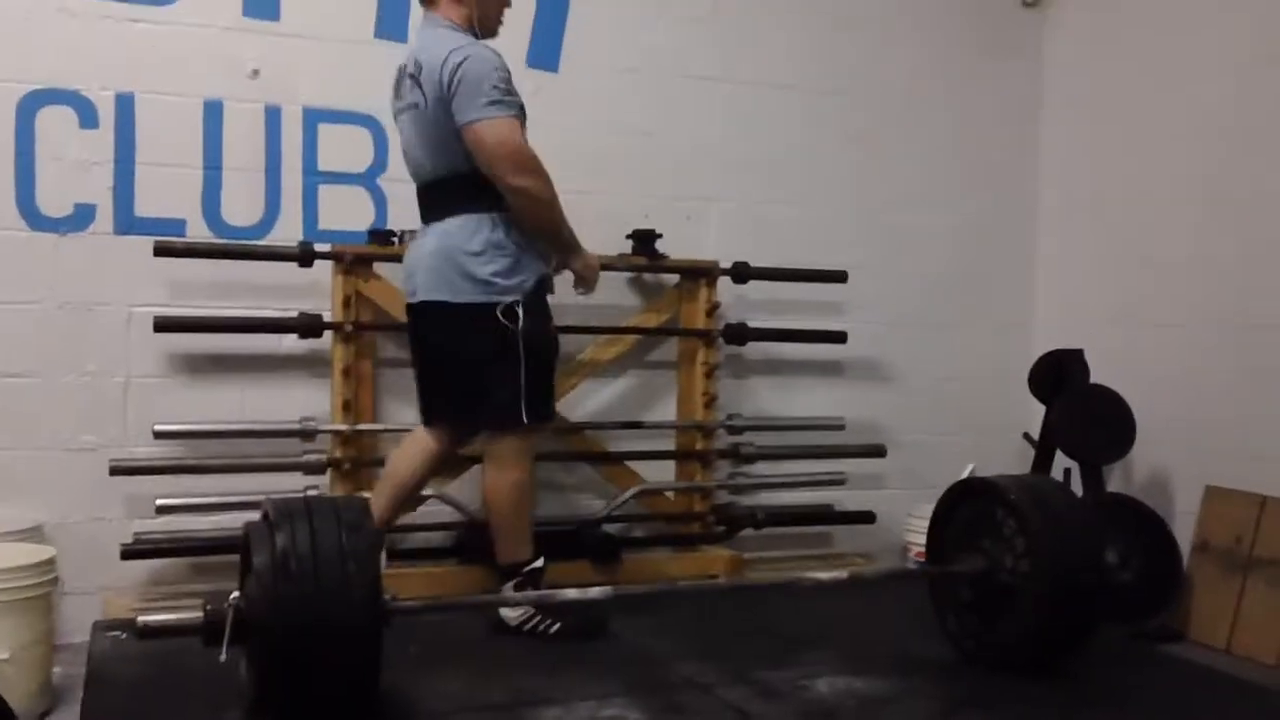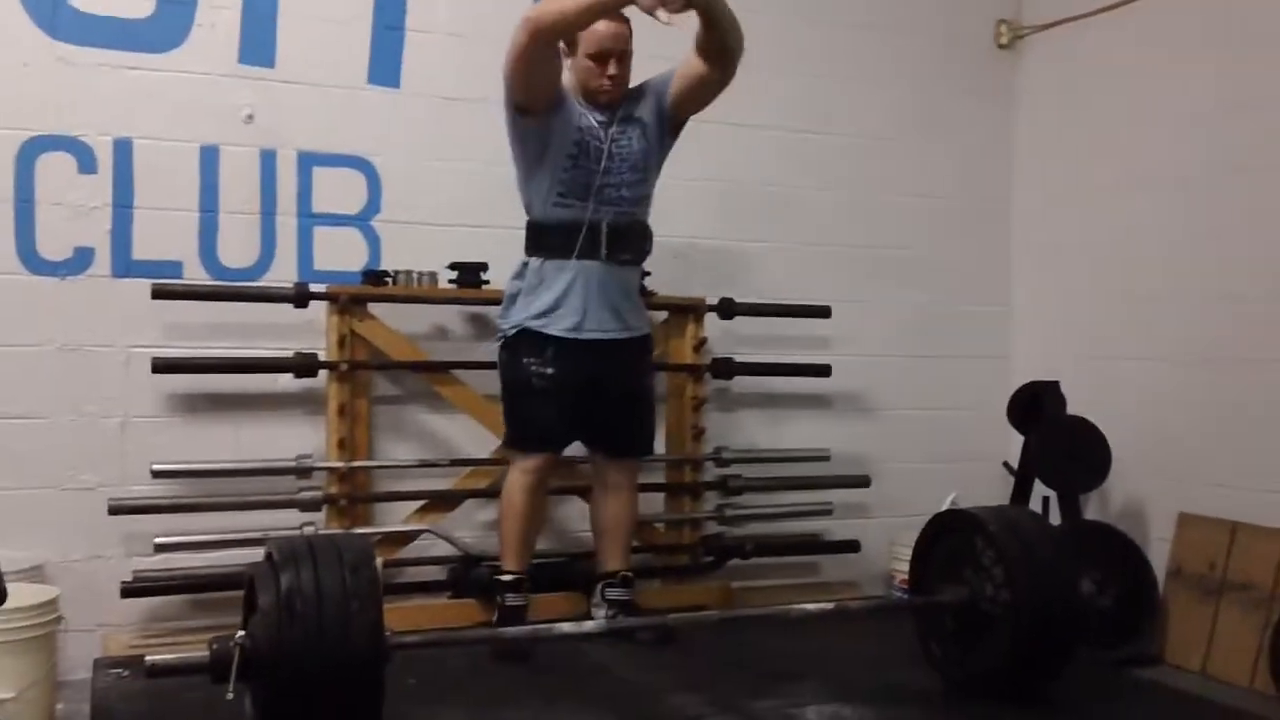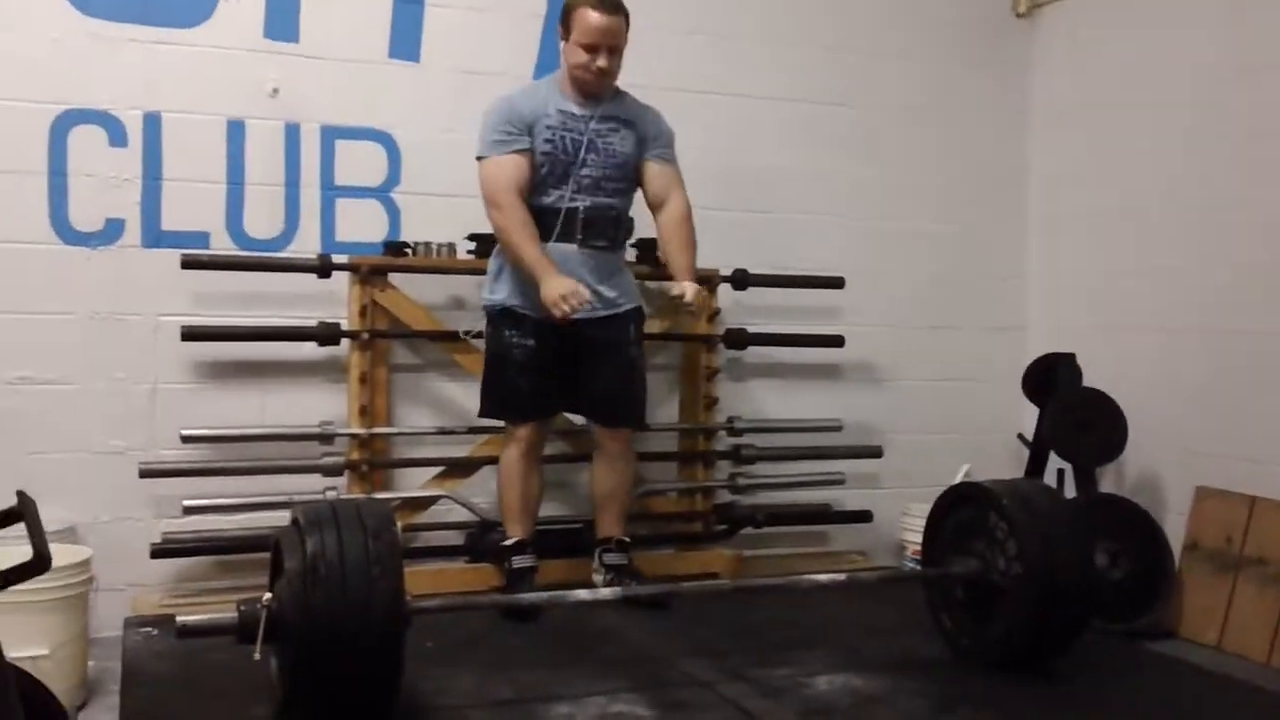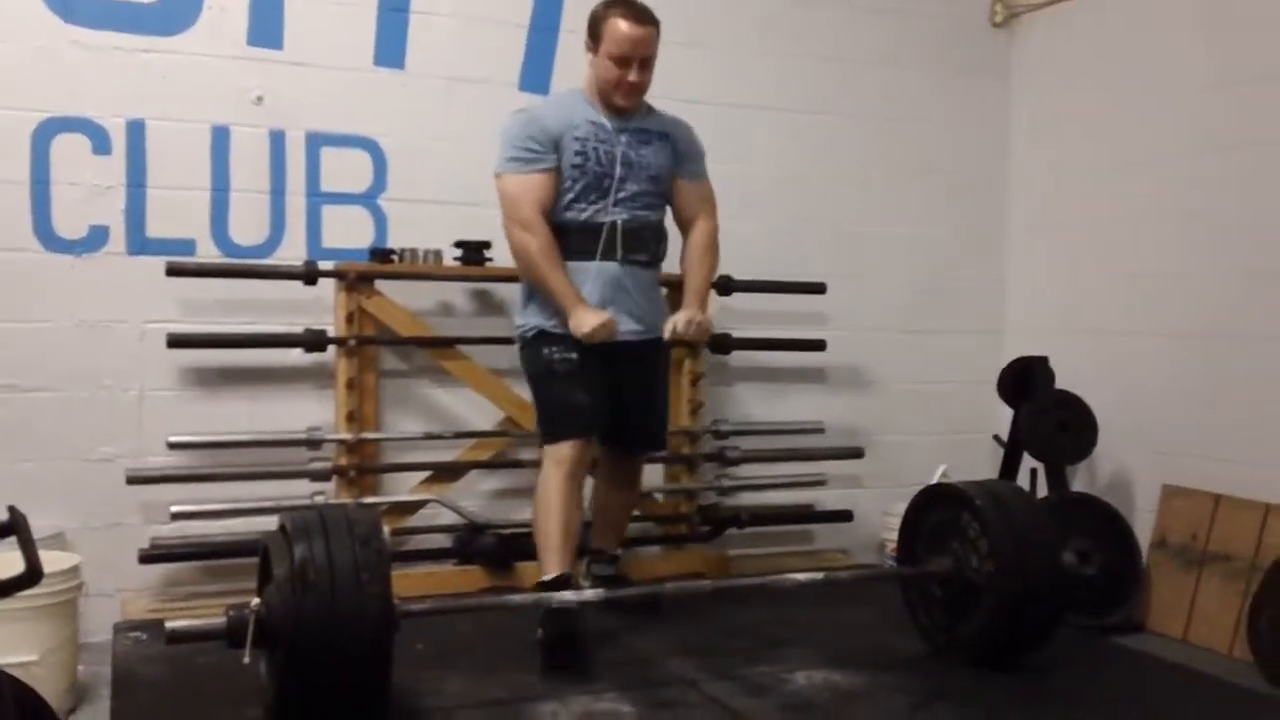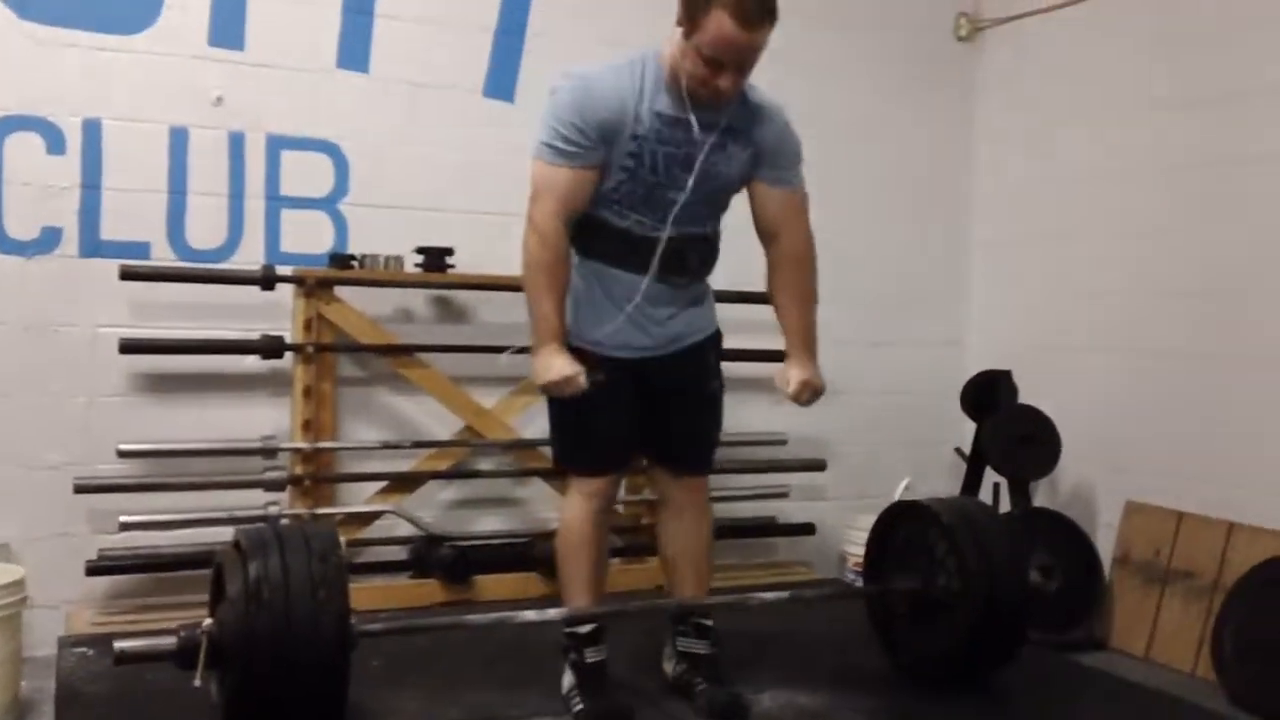
dt=1s
person 1, frame 1
left shoulder: (421, 61)
right shoulder: (470, 60)
right elbow: (515, 174)
left wrist: (548, 241)
right wrist: (571, 252)
left hip: (440, 271)
right hip: (489, 274)
left knee: (444, 428)
right knee: (514, 436)
right ankle: (523, 592)
person 1, frame 2
left shoulder: (651, 109)
right shoulder: (543, 110)
left elbow: (722, 60)
left hip: (622, 325)
right hip: (545, 321)
left knee: (619, 465)
right knee: (534, 459)
left ankle: (613, 596)
right ankle: (510, 600)
person 1, frame 3
left shoulder: (645, 122)
right shoulder: (517, 110)
left elbow: (671, 203)
right elbow: (503, 202)
left wrist: (684, 278)
right wrist: (547, 279)
left hip: (613, 304)
right hip: (525, 302)
left knee: (616, 432)
right knee: (525, 431)
left ankle: (613, 559)
right ankle: (518, 564)
person 1, frame 4
left shoulder: (674, 136)
right shoulder: (541, 122)
left elbow: (701, 222)
right elbow: (524, 224)
left wrist: (693, 304)
right wrist: (574, 311)
left hip: (641, 325)
right hip: (560, 323)
left knee: (625, 456)
right knee: (569, 450)
left ankle: (603, 567)
right ankle: (556, 600)
person 1, frame 5
left shoulder: (765, 128)
right shoulder: (596, 96)
left elbow: (788, 240)
right elbow: (547, 224)
left wrist: (801, 354)
right wrist: (548, 345)
left hip: (685, 334)
right hip: (594, 335)
left knee: (686, 483)
right knee: (594, 484)
left ankle: (691, 645)
right ankle: (584, 657)
